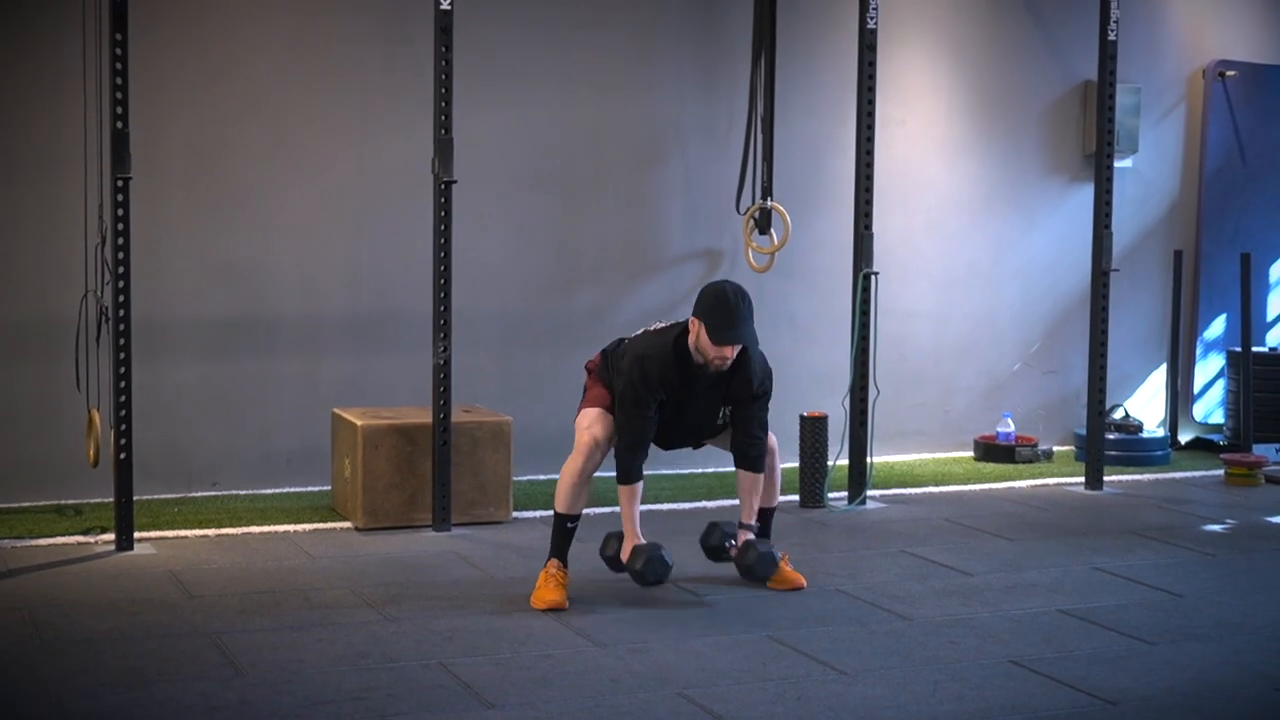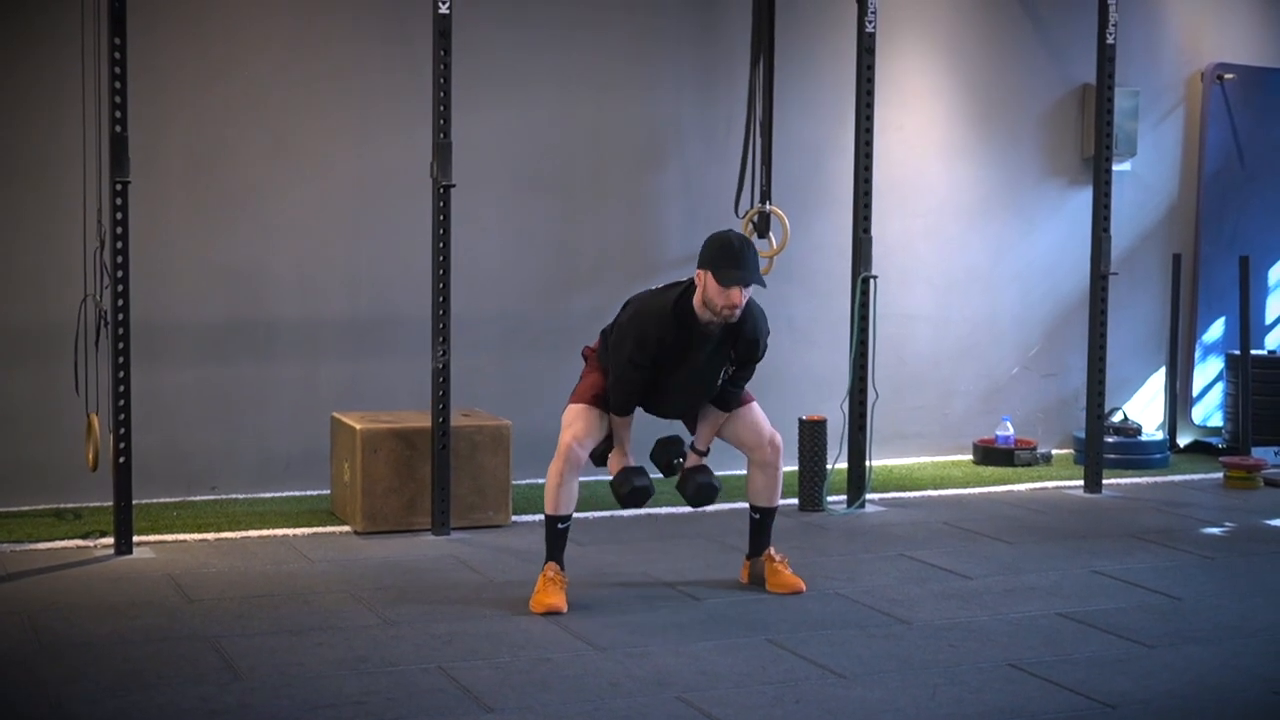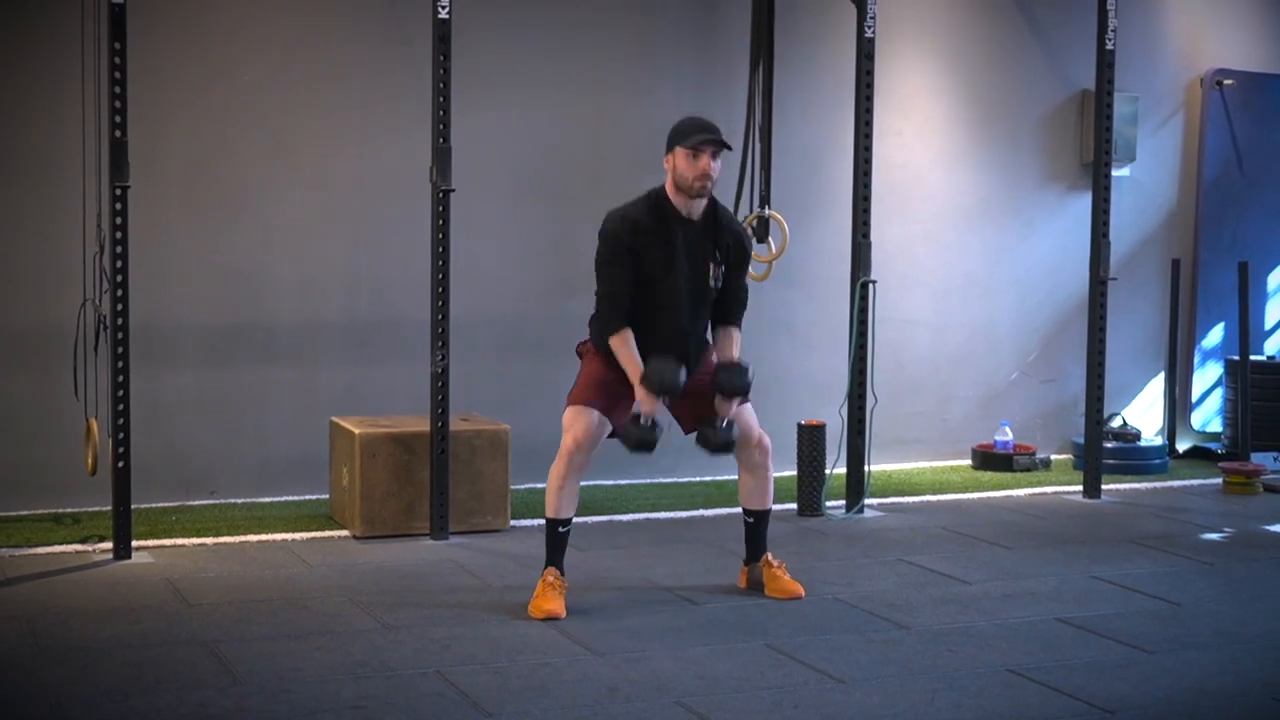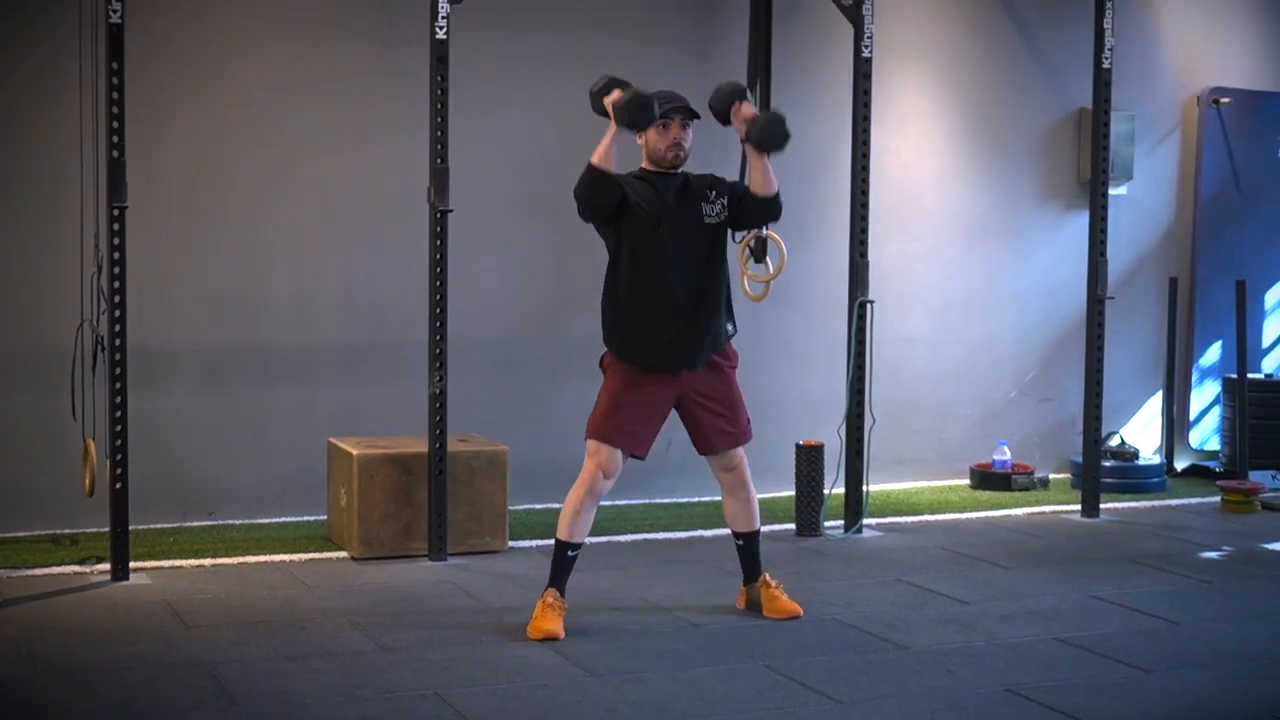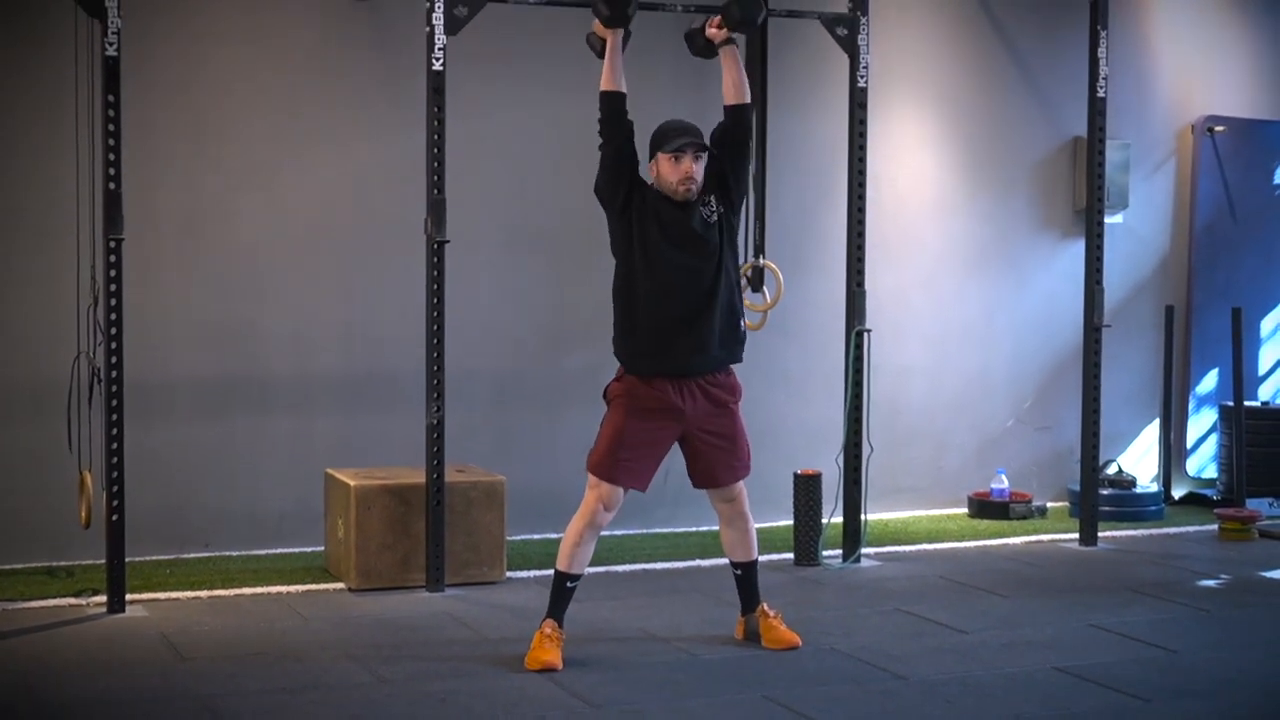
dt=0.3s
person 1, frame 1
left shoulder: (752, 368)
right shoulder: (648, 359)
left elbow: (751, 447)
right elbow: (631, 449)
left wrist: (747, 527)
right wrist: (632, 534)
right hip: (614, 385)
left knee: (768, 446)
right knee: (590, 446)
right ankle: (555, 565)
person 1, frame 2
left shoulder: (752, 326)
right shoulder: (648, 316)
left elbow: (724, 393)
right elbow: (624, 392)
left wrist: (698, 449)
right wrist: (621, 450)
left hip: (696, 386)
right hip: (619, 372)
left knee: (768, 445)
right knee: (573, 446)
left ankle: (760, 559)
right ankle: (553, 570)
person 1, frame 3
left shoulder: (730, 234)
right shoulder: (628, 224)
left elbow: (728, 313)
right elbow: (613, 314)
right wrist: (640, 381)
left hip: (690, 358)
right hip: (617, 353)
left knee: (756, 444)
right knee: (575, 444)
left ankle: (757, 564)
right ankle: (552, 574)
person 1, frame 4
left shoulder: (712, 190)
right shoulder: (623, 198)
left elbow: (767, 208)
right elbow: (588, 198)
left wrist: (754, 141)
right wrist: (613, 126)
left hip: (708, 359)
right hip: (638, 363)
left knee: (737, 472)
right knee: (597, 474)
left ankle: (756, 586)
right ankle: (552, 596)
person 1, frame 5
left shoulder: (721, 201)
right shoulder: (630, 206)
left elbow: (738, 125)
right elbow: (614, 130)
left wrist: (728, 48)
right wrist: (612, 45)
left hip: (713, 389)
right hip: (644, 390)
left knee: (734, 503)
right knee: (598, 506)
left ankle: (754, 615)
right ankle: (551, 626)
